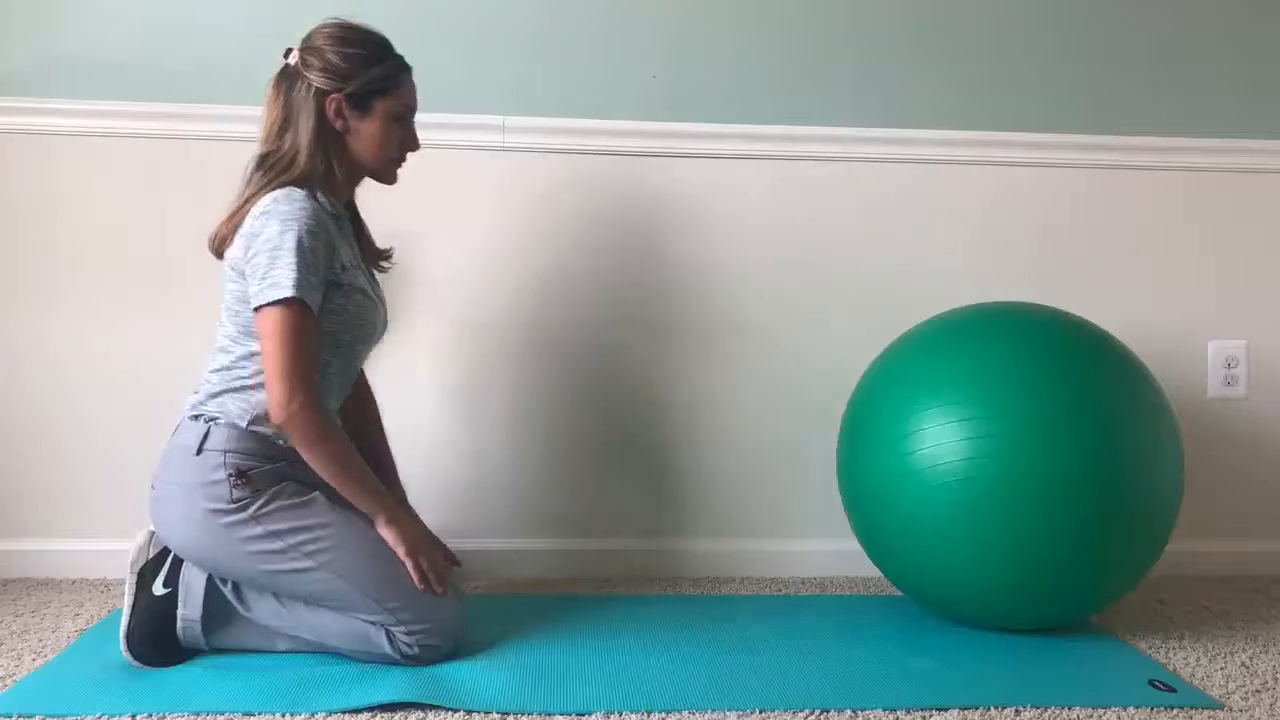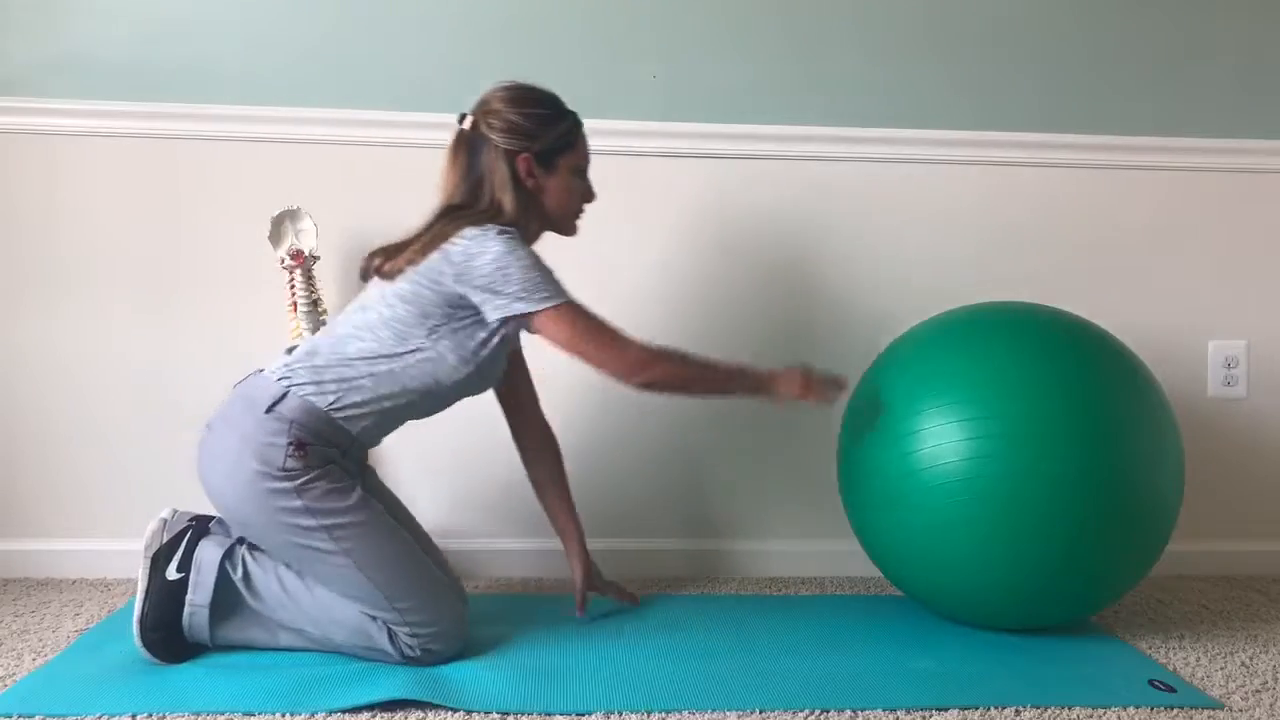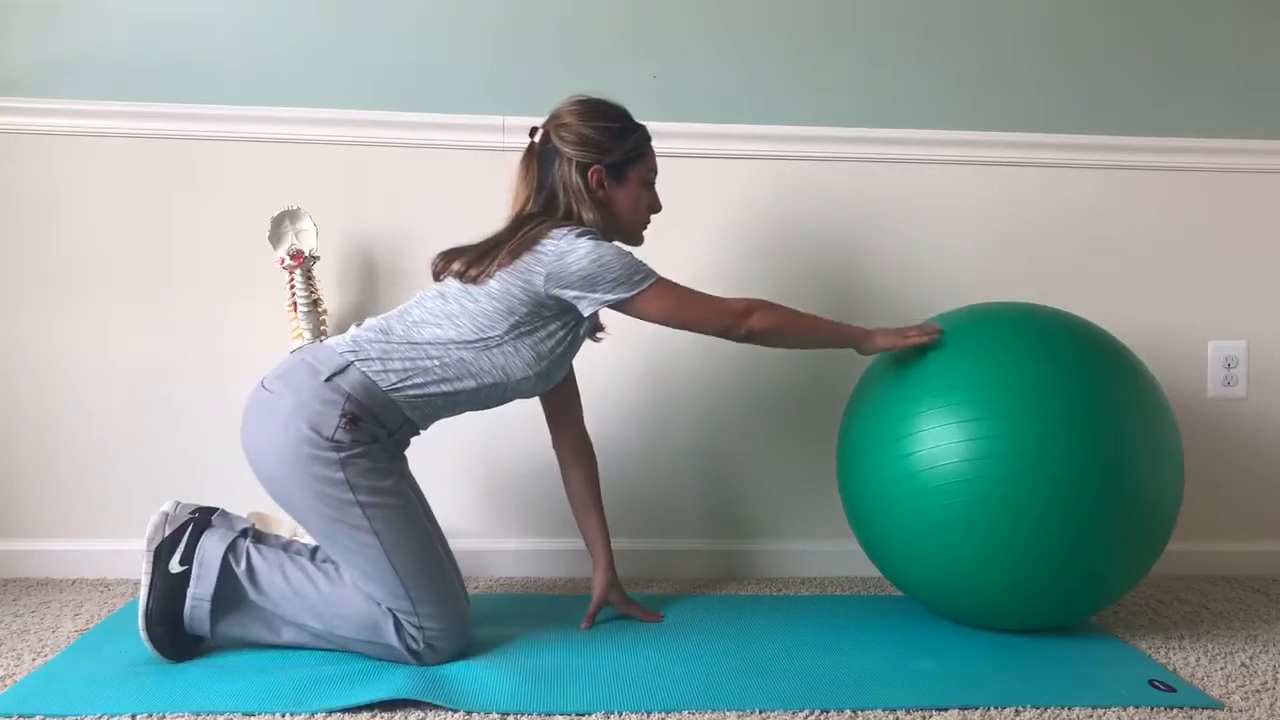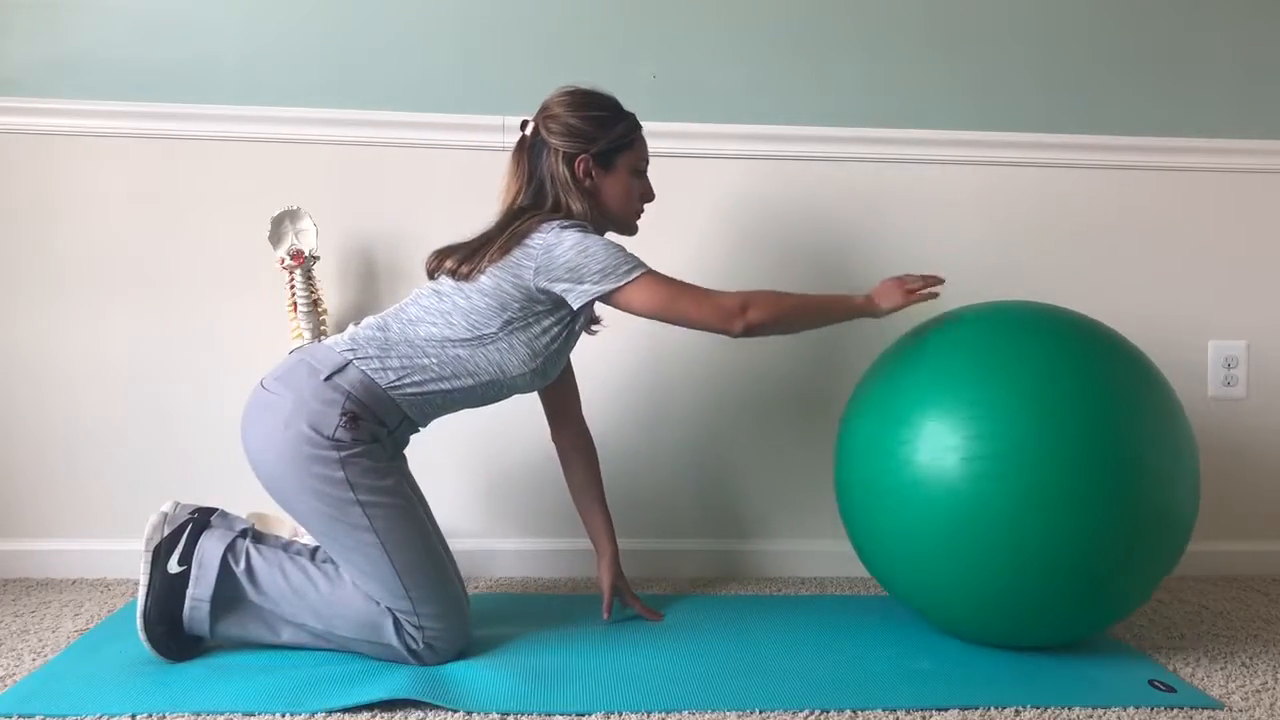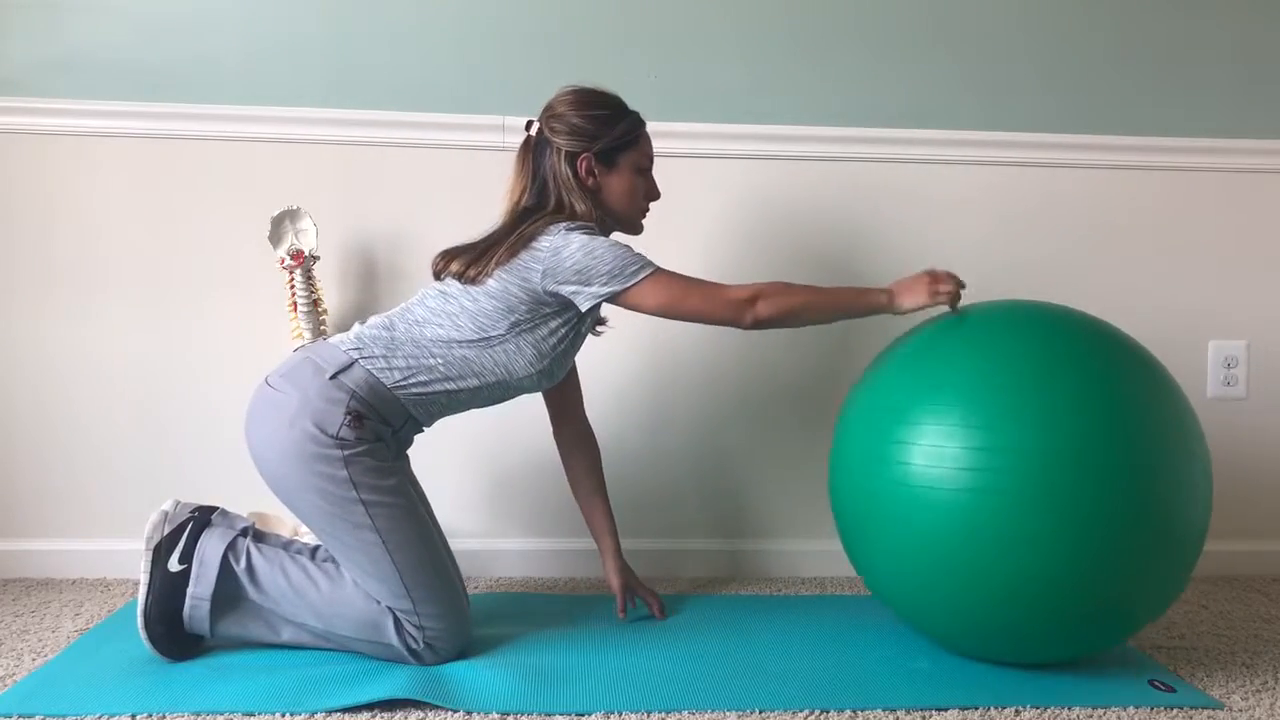
dt=0.5s
person 1, frame 1
left shoulder: (332, 217)
right shoulder: (294, 219)
left elbow: (346, 383)
right elbow: (292, 405)
left wrist: (395, 512)
right wrist: (391, 519)
left hip: (267, 472)
right hip: (226, 482)
left knee: (421, 587)
right knee: (432, 624)
left ankle: (193, 573)
right ankle: (197, 606)
person 1, frame 2
left shoulder: (479, 251)
right shoulder: (491, 254)
left elbow: (531, 432)
right elbow: (637, 366)
left wrist: (579, 556)
right wrist: (769, 383)
left hip: (302, 449)
right hip: (270, 451)
left knee: (426, 600)
right knee: (432, 630)
left ankle: (213, 548)
right ankle: (206, 587)
person 1, frame 3
left shoulder: (550, 266)
right shoulder: (576, 257)
left elbow: (570, 437)
right elbow: (741, 320)
left wrist: (604, 568)
right wrist: (869, 338)
left hip: (321, 418)
right hip: (315, 422)
left knee: (418, 597)
right knee: (433, 631)
left ankle: (216, 548)
right ankle: (209, 576)
person 1, frame 4
left shoulder: (545, 260)
right shoulder: (565, 250)
left elbow: (569, 430)
right elbow: (735, 316)
left wrist: (609, 560)
right wrist: (868, 301)
left hip: (324, 418)
right hip: (315, 421)
left knee: (419, 597)
right knee: (434, 631)
left ankle: (217, 548)
right ankle: (209, 575)
person 1, frame 5
left shoulder: (554, 263)
right shoulder: (574, 253)
left elbow: (572, 429)
right elbow: (745, 307)
left wrist: (614, 560)
right wrist: (891, 298)
left hip: (327, 415)
right hip: (321, 419)
left knee: (422, 599)
right knee: (434, 631)
left ankle: (215, 545)
right ankle: (209, 575)
